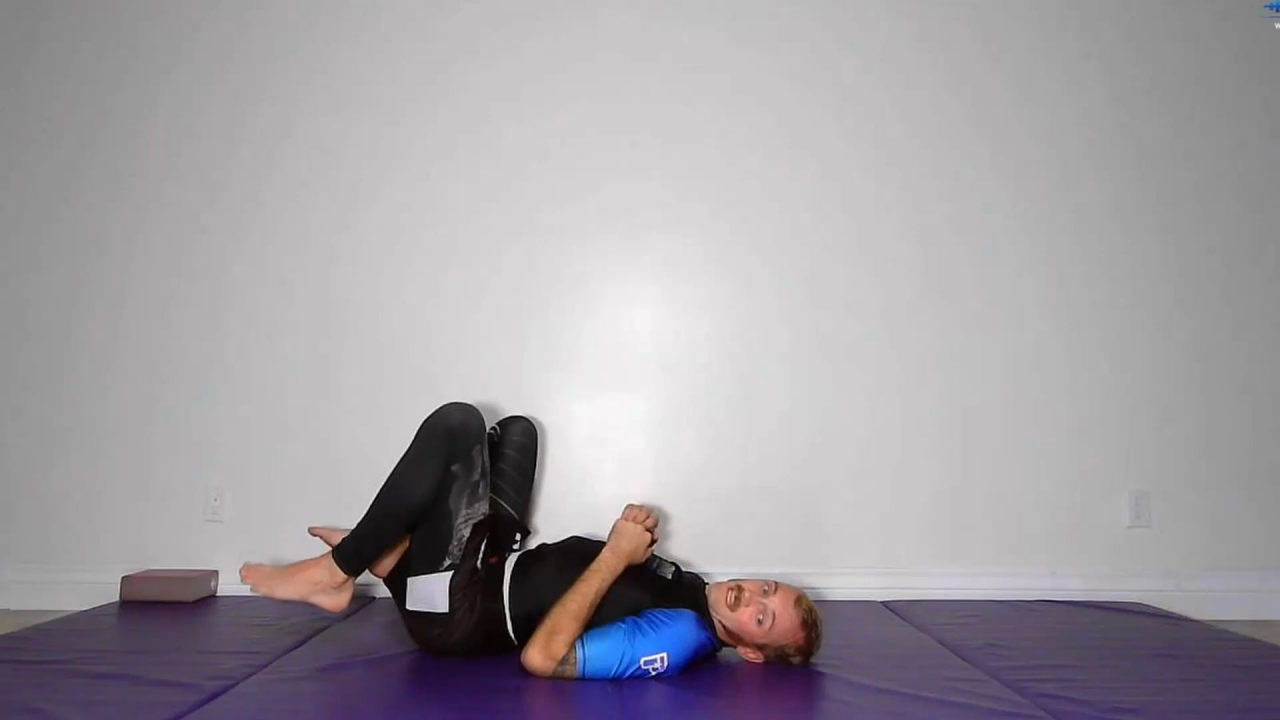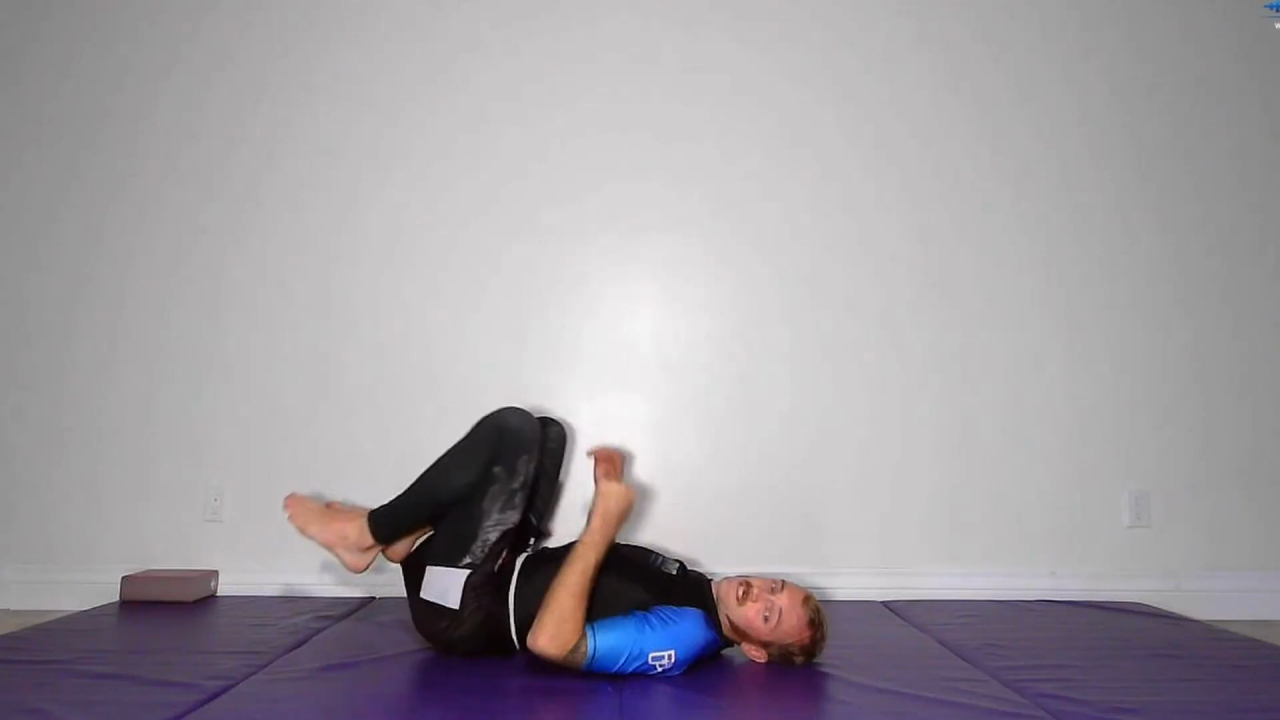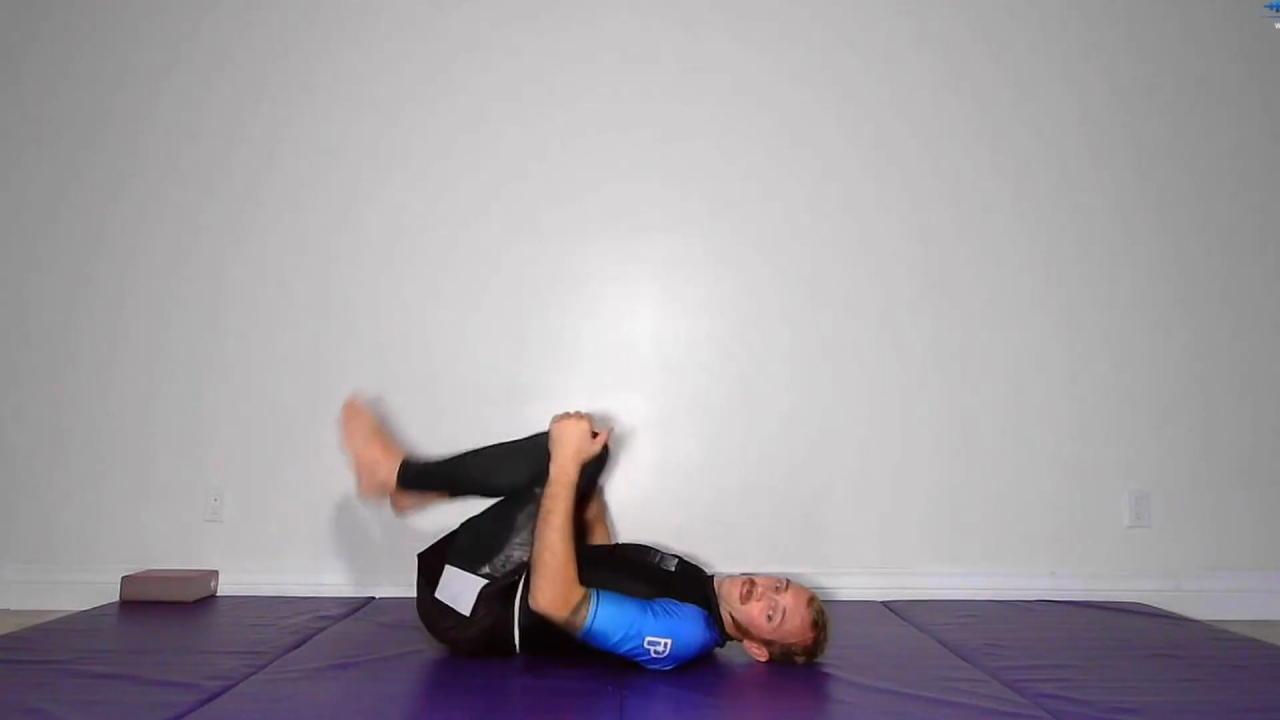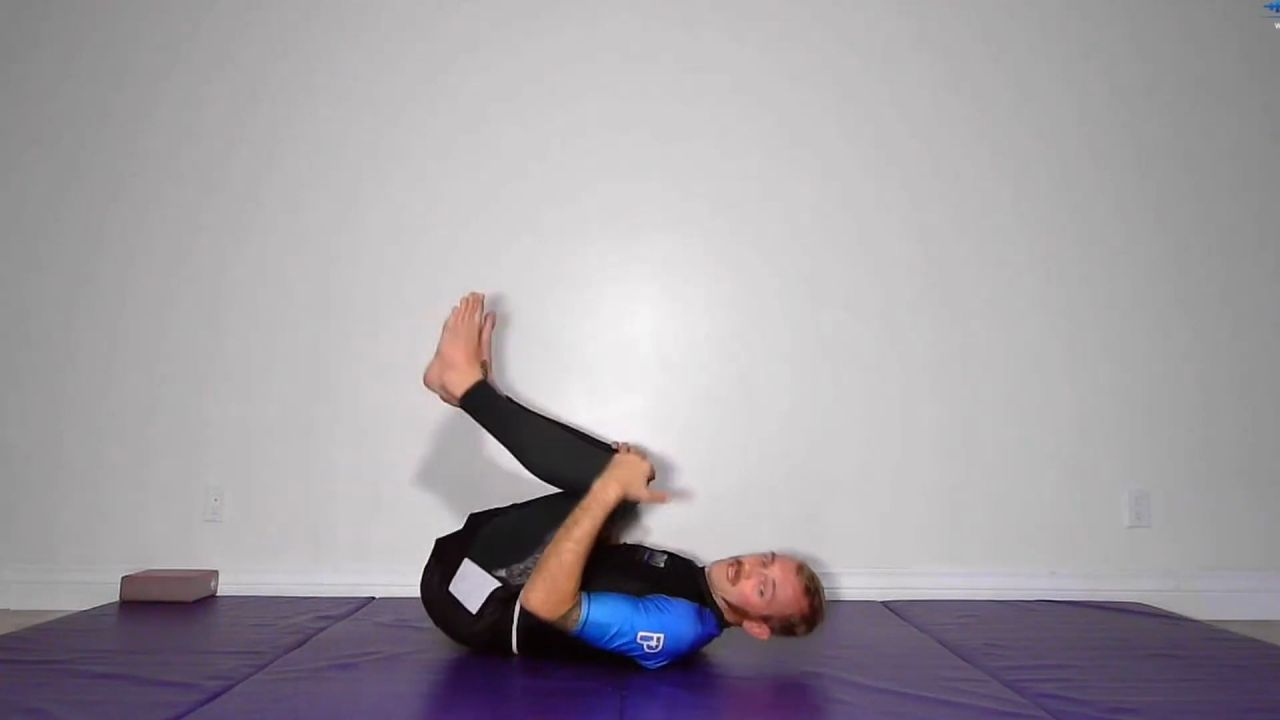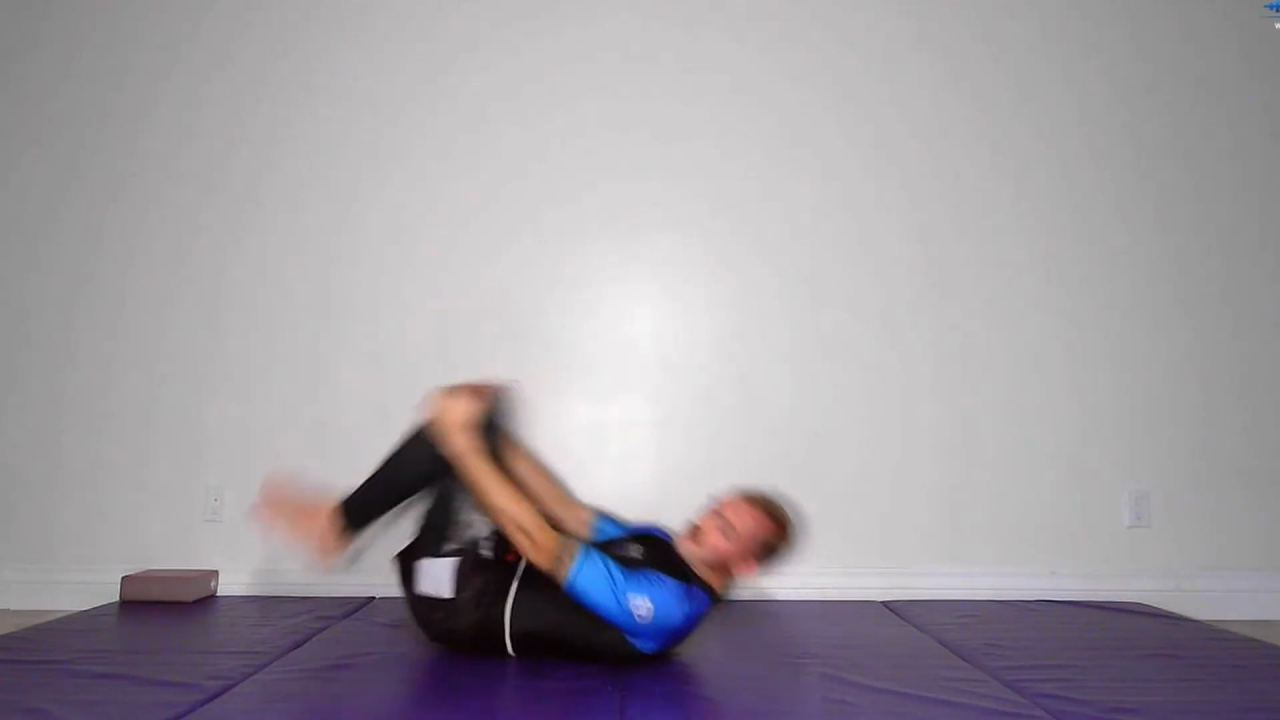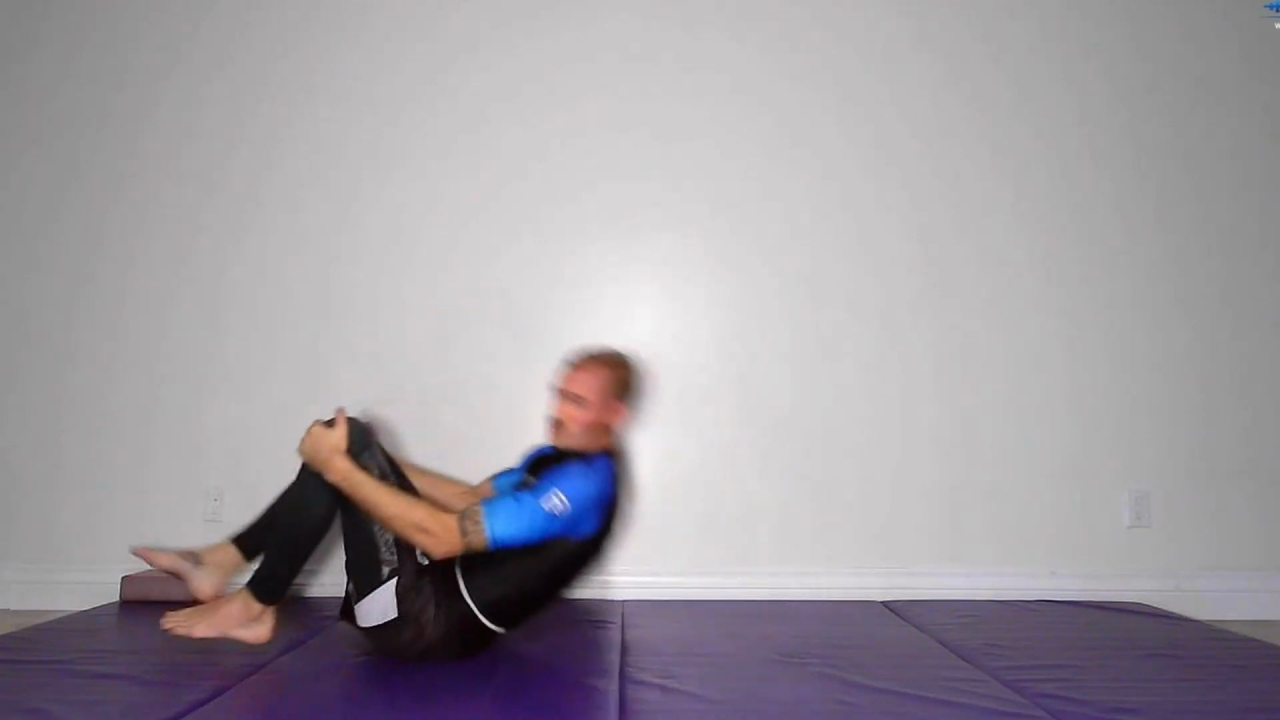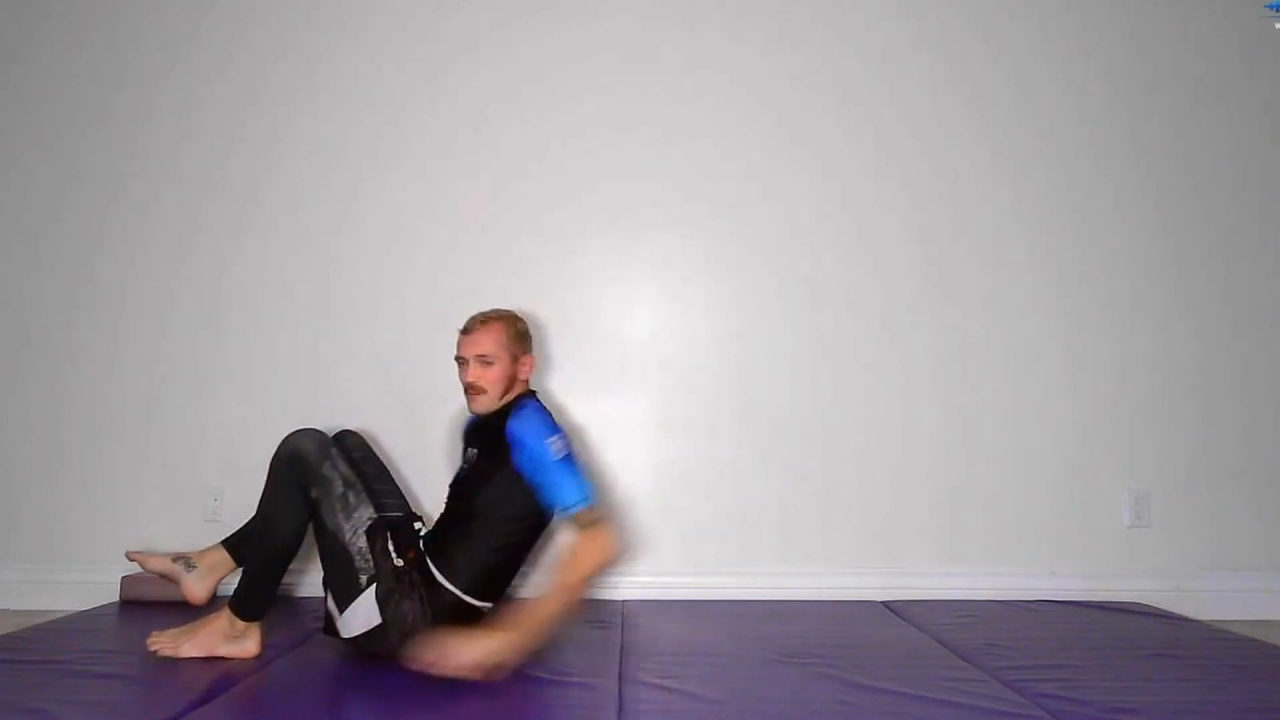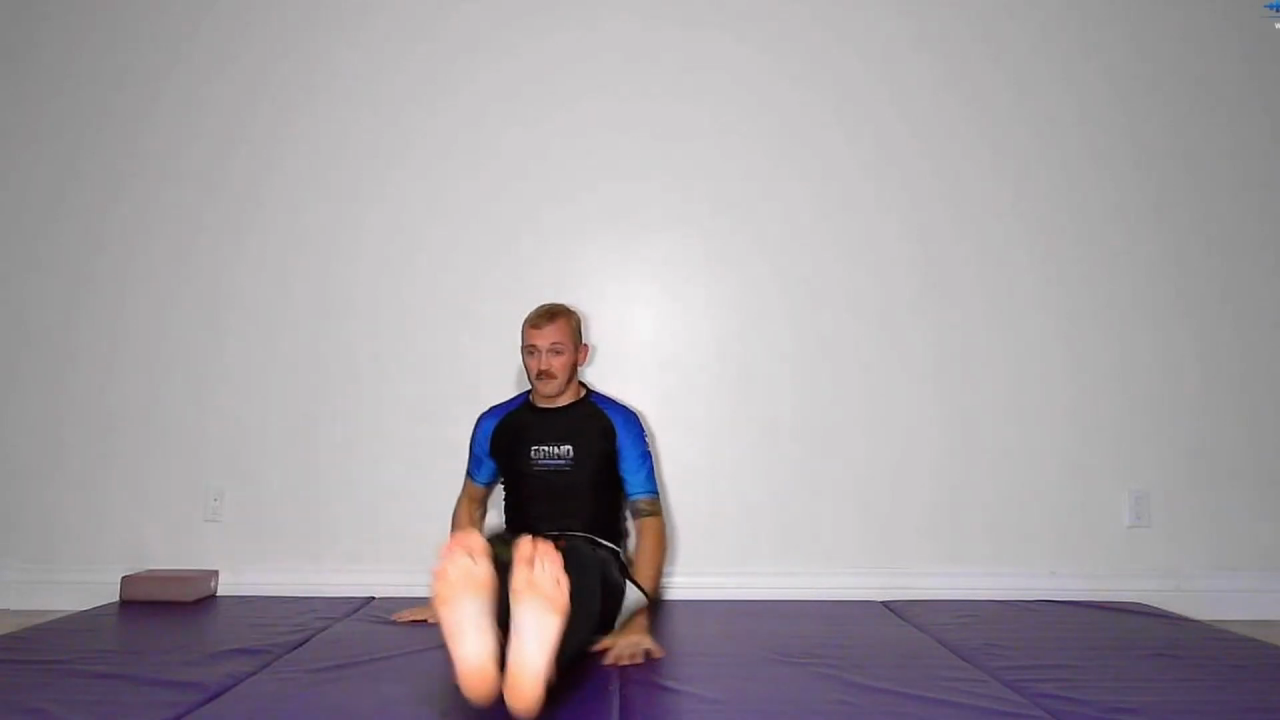
dt=0.4s
person 1, frame 1
left shoulder: (677, 643)
right shoulder: (694, 590)
left elbow: (541, 657)
left wrist: (616, 556)
right wrist: (632, 540)
left hip: (458, 611)
right hip: (499, 567)
left knee: (457, 425)
right knee: (516, 429)
left ankle: (338, 570)
right ankle: (392, 550)
person 1, frame 2
left shoulder: (682, 639)
right shoulder: (699, 589)
left elbow: (549, 643)
left wrist: (601, 523)
right wrist: (606, 517)
left hip: (464, 609)
right hip: (510, 569)
left knee: (513, 428)
right knee: (544, 431)
left ankle: (369, 532)
right ankle: (410, 535)
person 1, frame 3
left shoulder: (682, 637)
right shoulder: (698, 584)
left elbow: (554, 601)
right elbow: (603, 554)
left wrist: (565, 467)
right wrist: (580, 465)
left hip: (472, 616)
right hip: (504, 583)
left knee: (564, 452)
left ankle: (399, 476)
right ankle: (422, 485)
person 1, frame 4
left shoulder: (674, 629)
right shoulder: (687, 577)
left elbow: (543, 601)
right elbow: (602, 552)
left wrist: (609, 492)
right wrist: (613, 490)
left hip: (471, 604)
right hip: (491, 585)
left ankle: (465, 385)
right ankle: (474, 390)
person 1, frame 5
left shoulder: (665, 606)
right shoulder: (657, 544)
left elbow: (540, 545)
right elbow: (572, 514)
left wrist: (458, 439)
right wrist: (491, 434)
left hip: (467, 607)
right hip: (501, 583)
left knee: (455, 437)
right knee: (472, 435)
left ankle: (336, 521)
right ankle: (341, 518)
person 1, frame 6
left shoulder: (583, 485)
right shoulder: (557, 457)
left elbow: (440, 537)
right elbow: (475, 500)
left wrist: (340, 468)
right wrist: (380, 466)
left hip: (432, 622)
right hip: (448, 591)
left knee: (340, 456)
right knee: (348, 445)
left ankle: (254, 609)
right ankle: (227, 560)
person 1, frame 7
left shoulder: (527, 429)
right shoulder: (483, 422)
left elbow: (599, 540)
left wrist: (507, 634)
left hip: (419, 614)
left knee: (302, 450)
right knee: (344, 445)
left ankle: (238, 626)
right ankle: (216, 563)
person 1, frame 8
left shoulder: (618, 423)
right shoulder: (496, 424)
left elbow: (649, 521)
right elbow: (471, 504)
left wrist: (638, 620)
right wrist: (452, 594)
left hip: (594, 565)
right hip: (523, 565)
left knee: (579, 565)
right knee: (496, 550)
left ankle: (533, 675)
